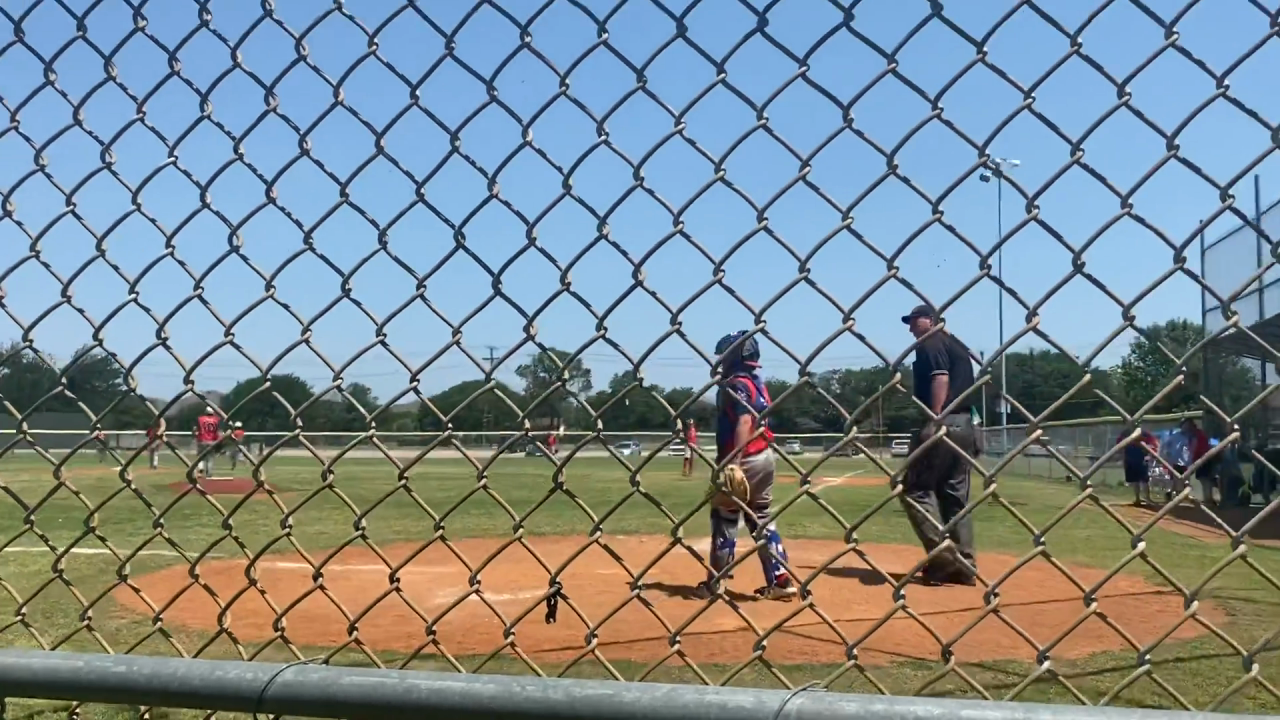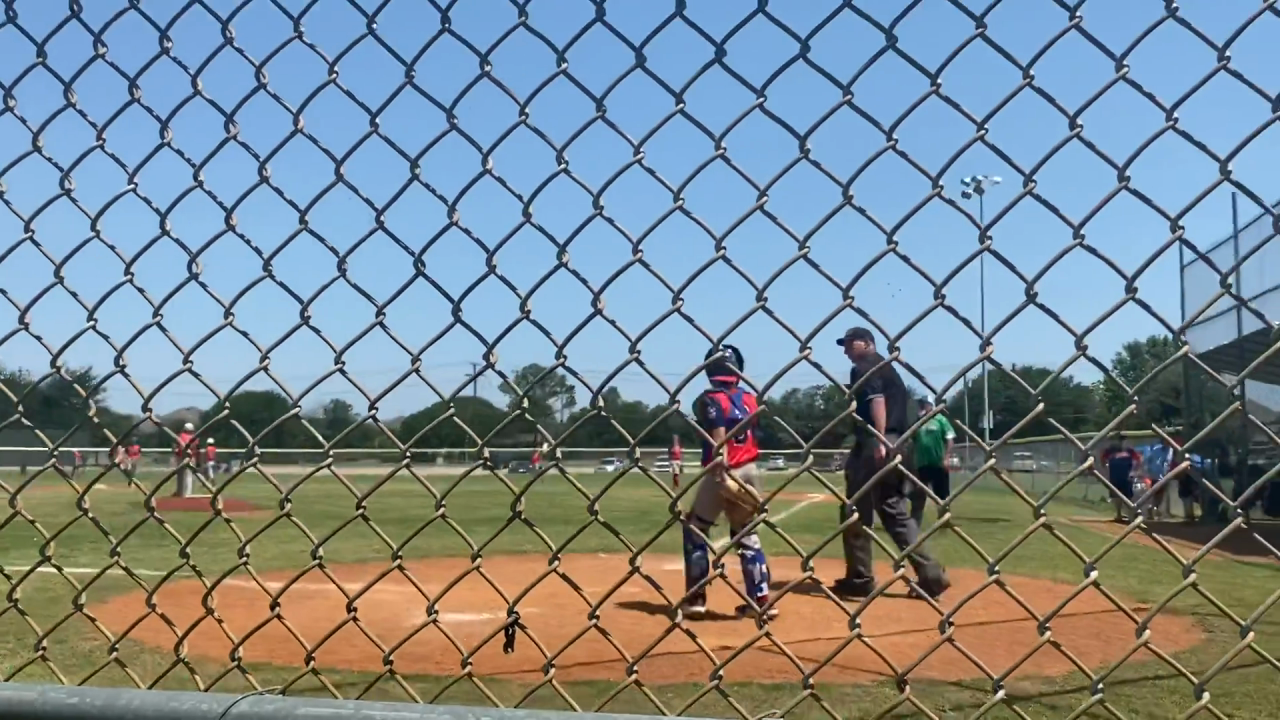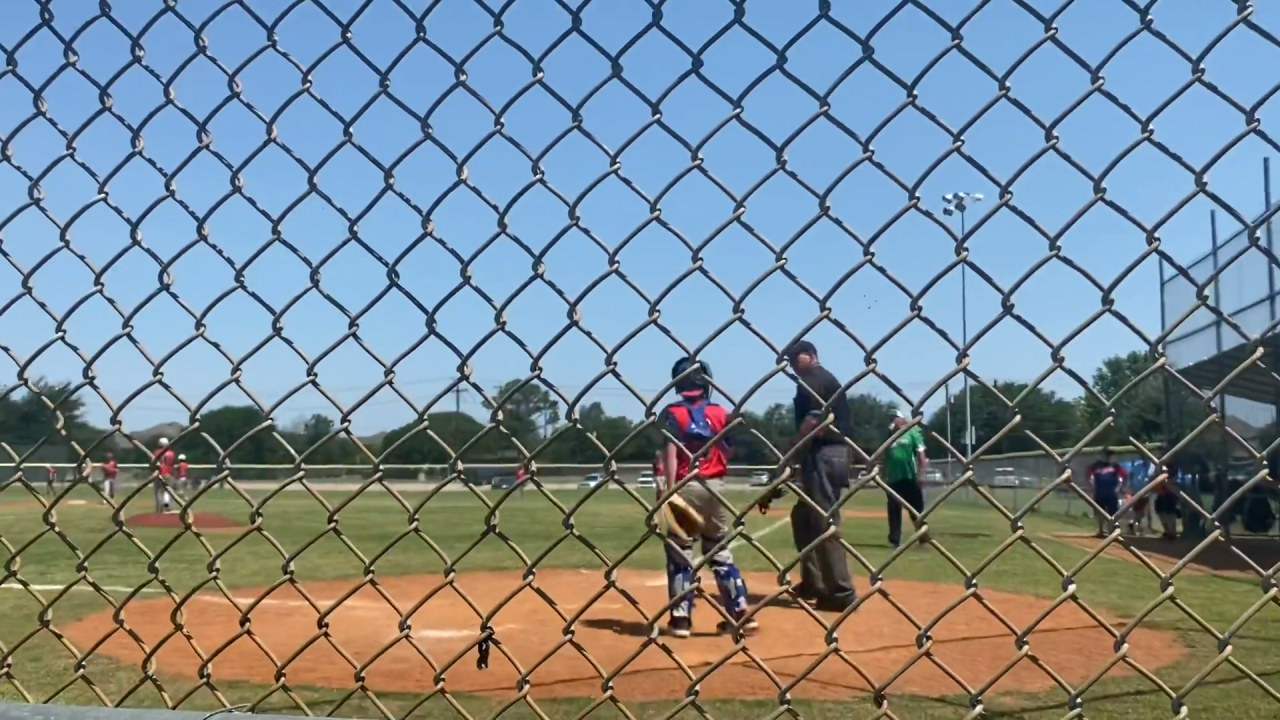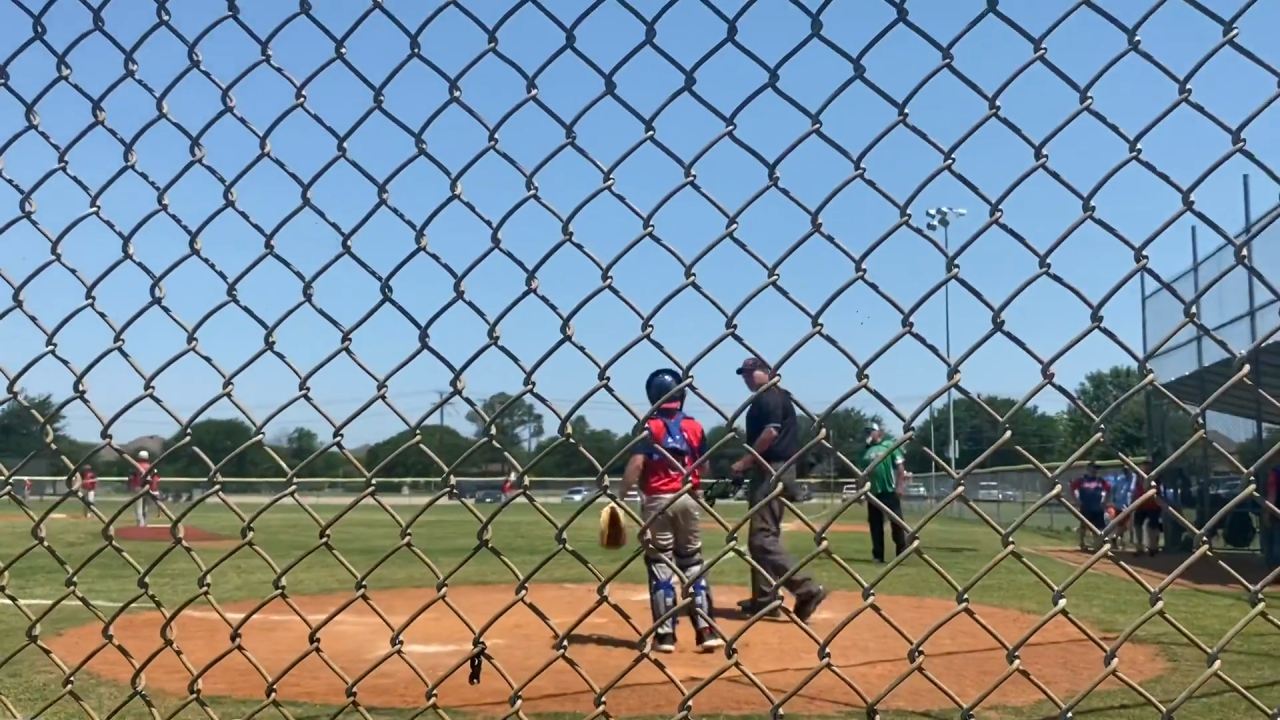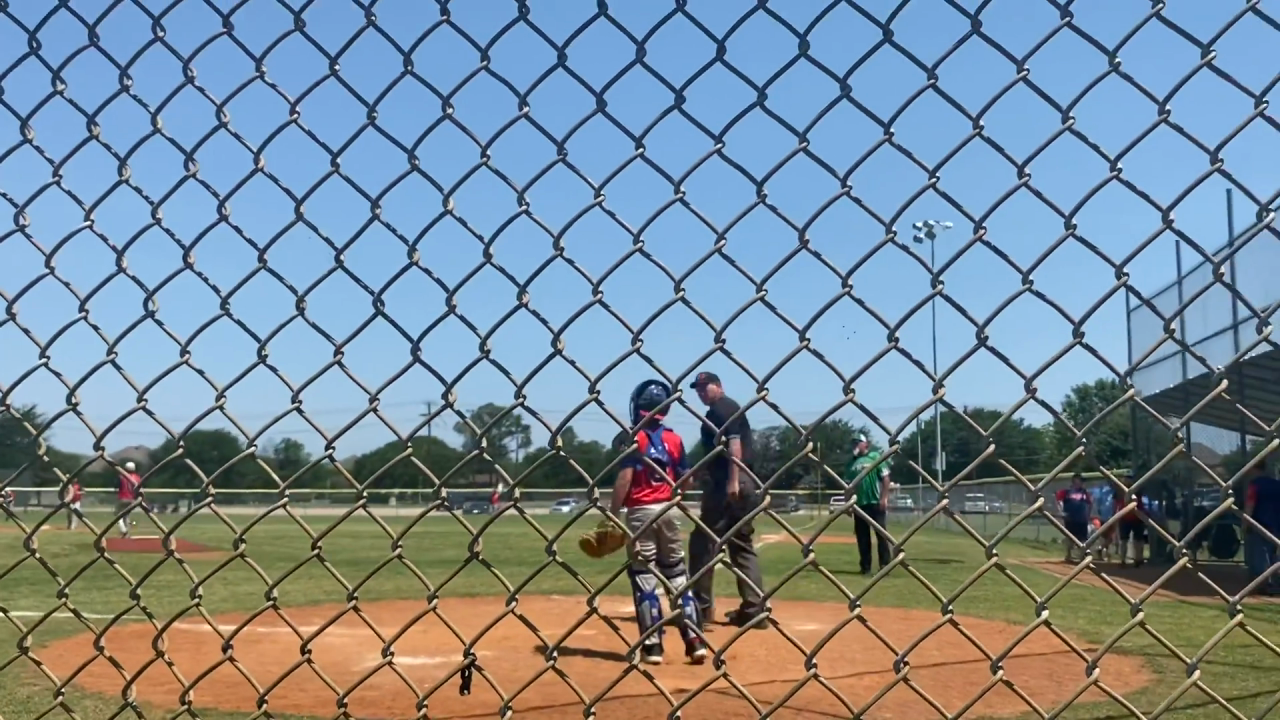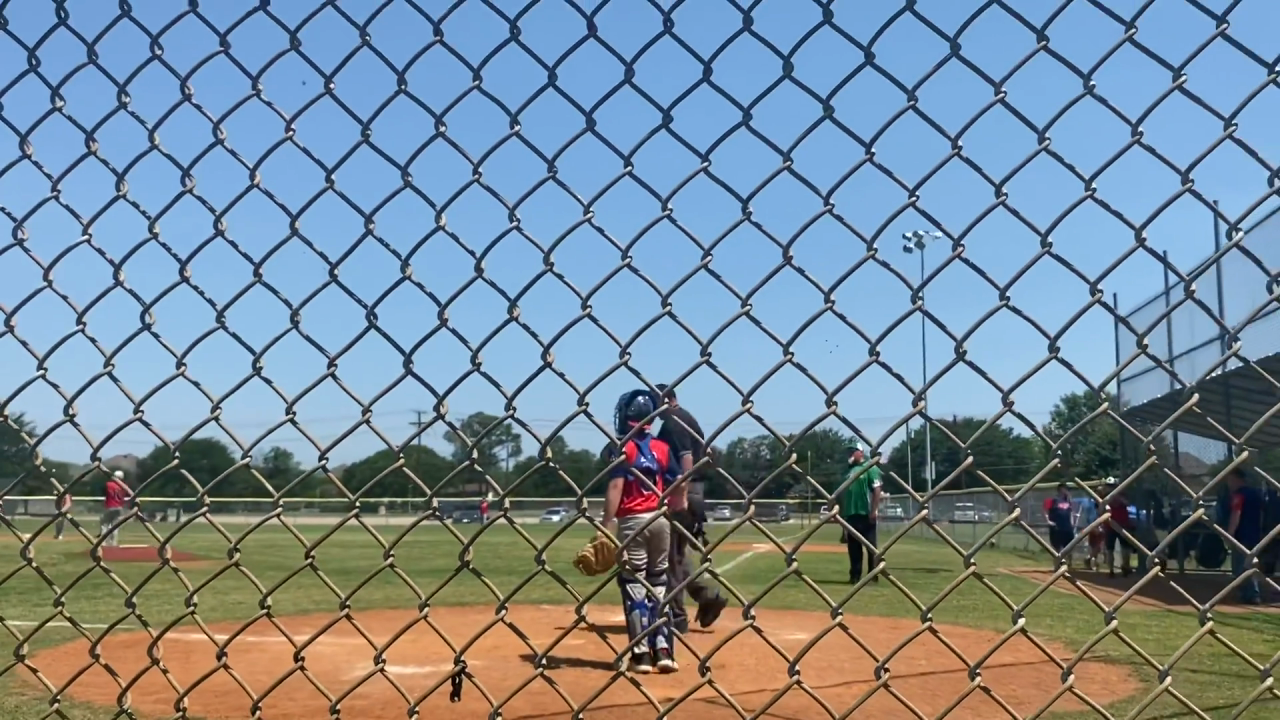
dt=0.3s
person 1, frame 1
left shoulder: (734, 384)
right shoulder: (758, 385)
left elbow: (743, 423)
left wrist: (734, 464)
left hip: (745, 460)
right hip: (766, 457)
left knee: (725, 519)
right knee: (762, 519)
left ankle: (714, 585)
right ankle: (780, 580)
person 1, frame 2
left shoulder: (709, 399)
right shoulder: (750, 399)
left elbow: (719, 438)
right elbow: (754, 435)
left wrist: (724, 476)
left hip: (723, 473)
right hip: (749, 471)
left knee: (695, 528)
right knee: (747, 535)
left ankle: (695, 598)
right ankle: (761, 600)
person 1, frame 3
left shoulder: (673, 413)
right shoulder: (720, 413)
left elbow: (671, 452)
right elbow: (727, 453)
left wrist: (669, 489)
left hip: (685, 486)
right hip: (713, 486)
left knee: (680, 551)
right knee: (719, 550)
left ankle: (681, 619)
right ankle: (740, 614)
person 1, frame 4
left shoulder: (649, 426)
right shoulder: (695, 427)
left elbow: (636, 463)
right elbow: (703, 469)
left wrist: (621, 499)
left hip: (658, 501)
right hip: (687, 500)
left knee: (660, 567)
right knee: (693, 564)
left ankle: (666, 634)
right ankle: (706, 630)
person 1, frame 5
left shoulder: (633, 437)
right shoulder: (674, 439)
left elbow: (625, 478)
right elbow: (685, 480)
left wrist: (612, 515)
left hip: (641, 512)
right hip: (670, 510)
left knee: (644, 577)
right knee: (677, 574)
left ankle: (652, 645)
right ankle: (694, 641)
person 1, frame 6
left shoulder: (621, 448)
right shoulder: (662, 448)
left elbow: (616, 487)
left wrist: (605, 527)
left hip: (632, 521)
right hip: (659, 520)
left knee: (634, 586)
right knee: (659, 584)
left ankle: (642, 654)
right ankle: (663, 650)
person 2, frame 1
left shoulder: (929, 344)
right shoulder: (958, 345)
left elbow: (940, 379)
left wrist: (933, 421)
left hip: (941, 425)
right hip: (964, 425)
left knee: (915, 490)
right knee: (956, 496)
left ankle: (943, 556)
right ankle: (963, 563)
person 2, frame 2
left shoulder: (863, 368)
right shoulder: (887, 368)
left elbow: (877, 402)
left wrist: (880, 442)
left hip: (872, 445)
right hip: (898, 446)
left knee: (856, 513)
right knee: (896, 513)
left ankle: (860, 579)
right ankle: (931, 574)
person 2, frame 3
left shoulder: (812, 380)
right shoulder: (827, 379)
left elbow: (812, 419)
left hip: (823, 456)
right hip: (834, 454)
left knee: (824, 525)
right knee: (803, 518)
left ankle: (842, 592)
right ankle: (812, 584)
person 2, frame 4
left shoulder: (769, 396)
right shoulder: (770, 397)
left elbow: (770, 432)
left wrist: (745, 461)
left hip: (771, 471)
right hip: (775, 470)
left knee: (761, 536)
right knee: (764, 533)
left ankle: (806, 589)
right ankle: (764, 598)
person 2, frame 5
left shoulder: (721, 408)
right shoulder: (728, 408)
left elbow: (732, 443)
left wrist: (733, 481)
left hip: (727, 482)
right hip: (744, 482)
left knee: (703, 542)
right knee: (742, 546)
left ankle: (701, 604)
right ankle: (754, 608)
person 2, frame 6
left shoulder: (673, 422)
right shoulder: (684, 419)
left elbow: (687, 458)
left wrist: (680, 495)
left hip: (680, 493)
right hip: (691, 492)
left knee: (671, 556)
right knee: (676, 555)
left ankle: (676, 616)
right ankle: (708, 596)
